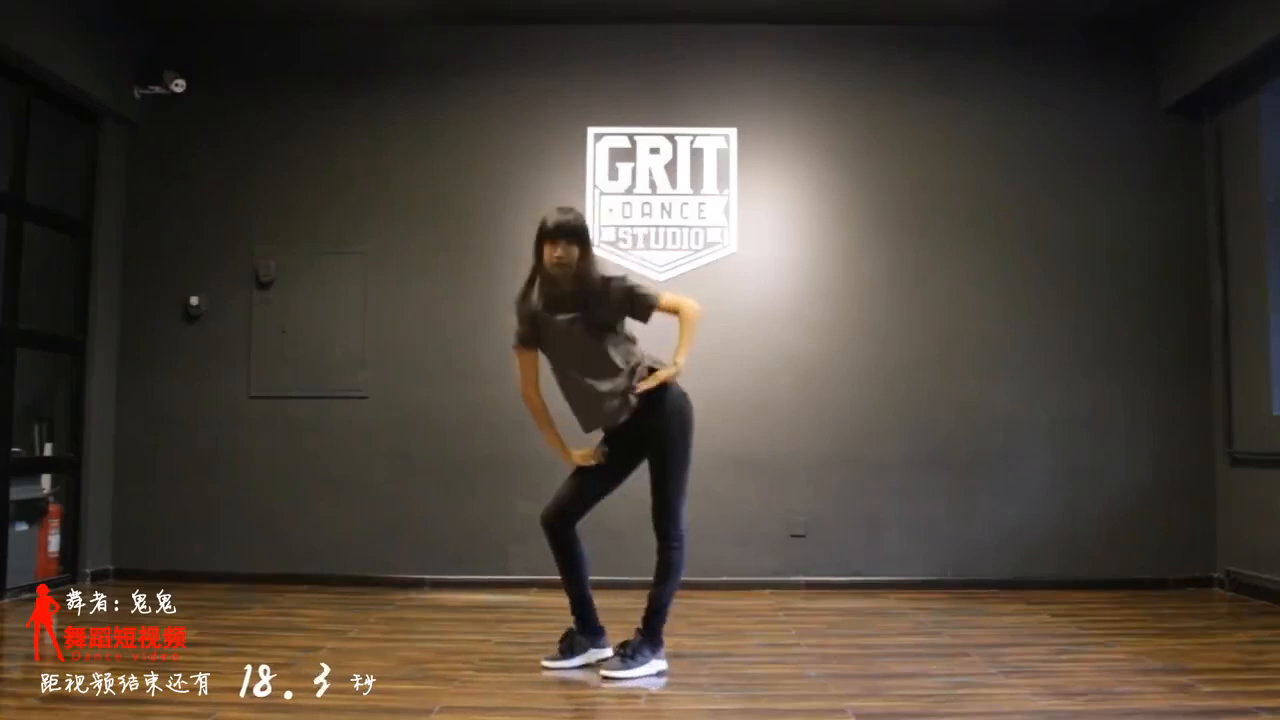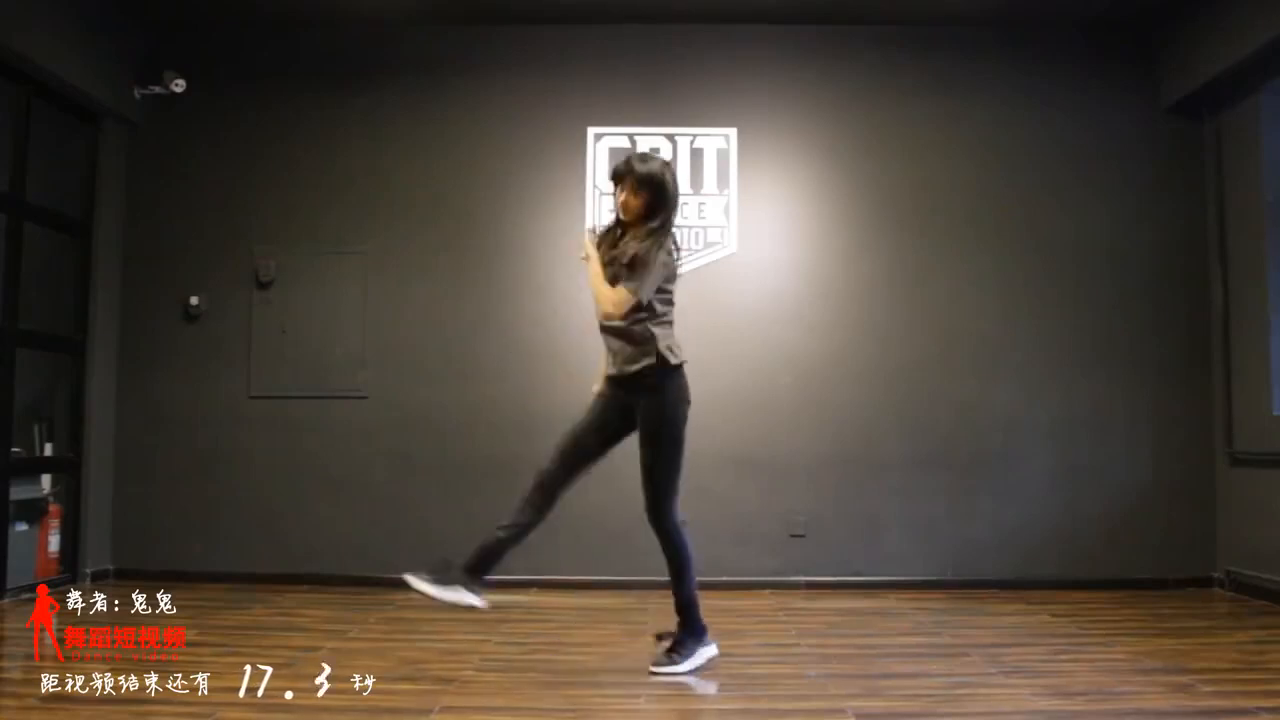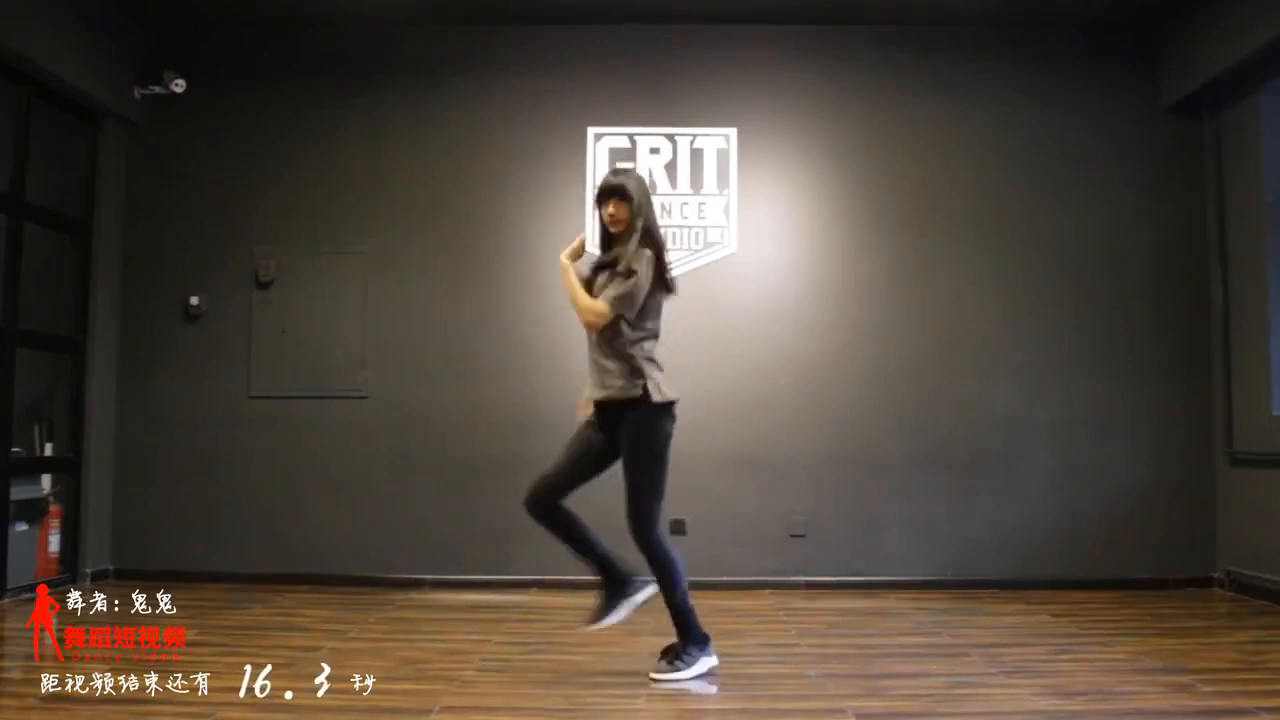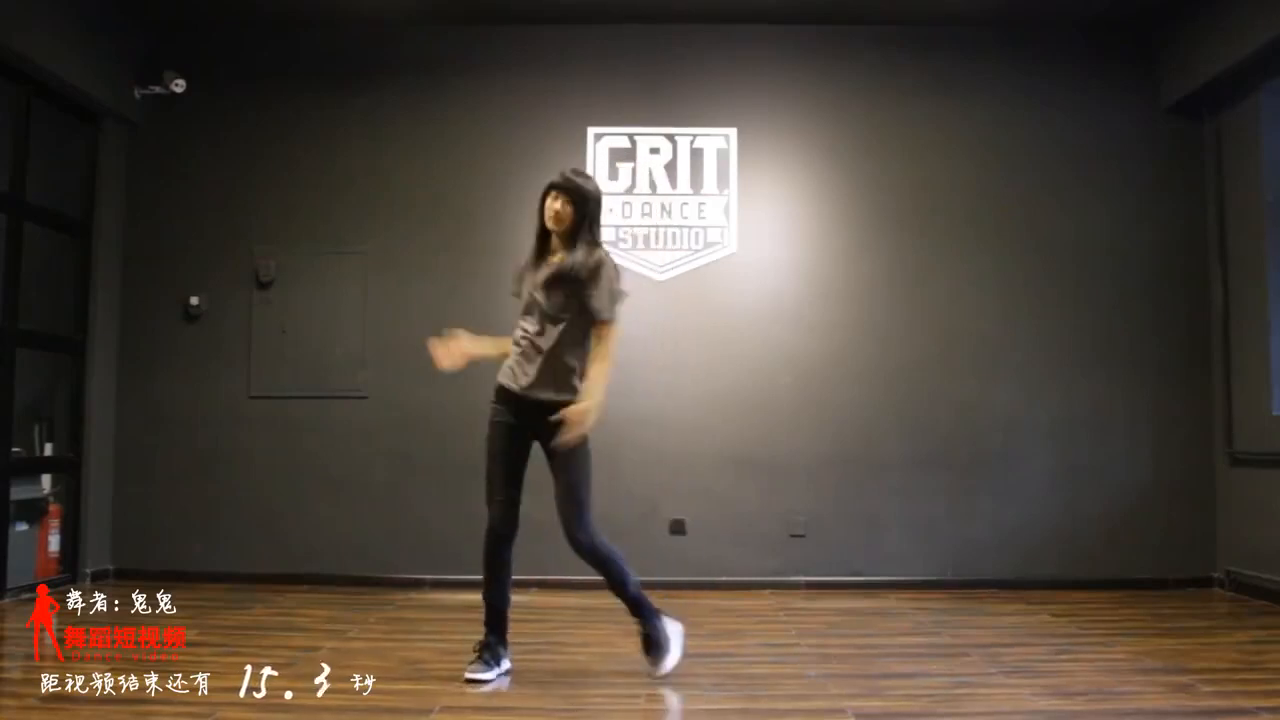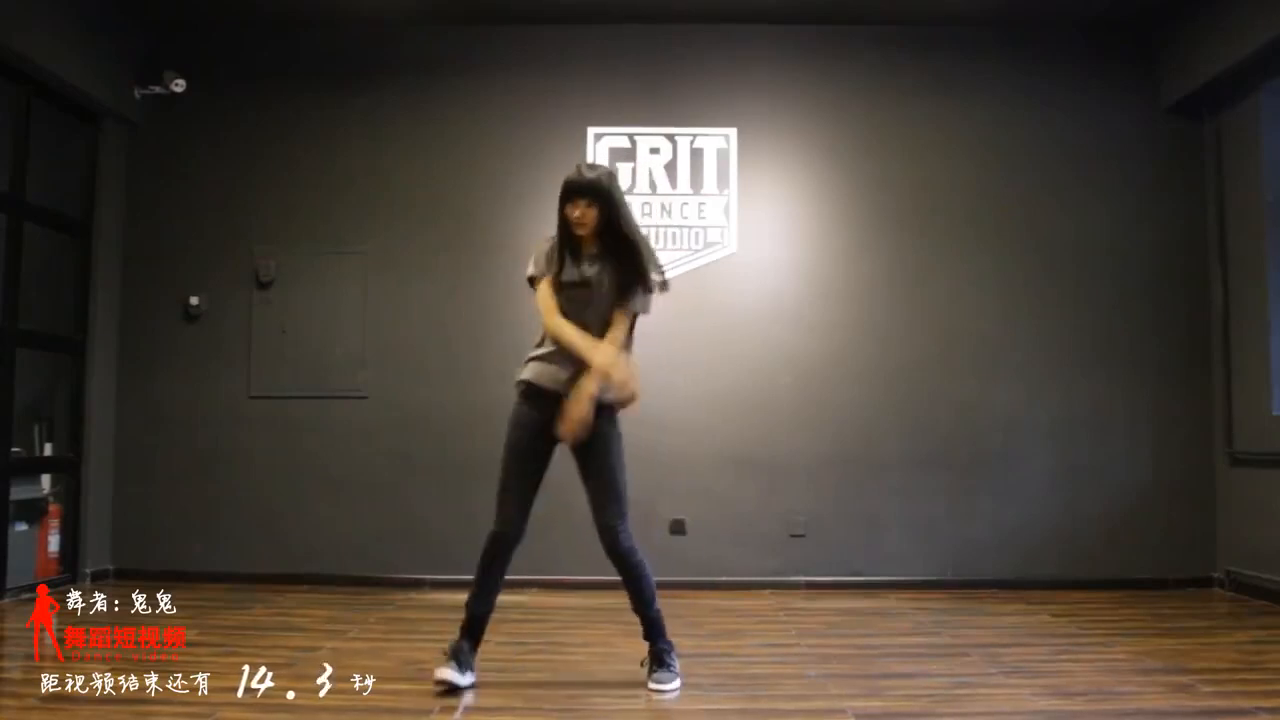
dt=1s
person 1, frame 1
left shoulder: (610, 293)
right shoulder: (532, 315)
left elbow: (687, 308)
right elbow: (530, 391)
left wrist: (676, 366)
right wrist: (565, 452)
left hip: (661, 412)
right hip: (618, 432)
left knee: (668, 530)
right knee: (556, 519)
left ankle: (650, 645)
right ankle: (589, 635)
person 1, frame 2
left shoulder: (655, 248)
right shoulder: (614, 241)
left elbow: (612, 308)
left wrist: (593, 259)
right wrist: (604, 374)
left hip: (658, 384)
right hip: (621, 385)
left knee: (660, 513)
right knee: (553, 477)
left ankle: (694, 634)
right ankle: (473, 576)
person 1, frame 3
left shoulder: (641, 259)
right shoulder: (609, 262)
left elbow: (594, 317)
left wrist: (568, 267)
right wrist: (591, 399)
left hip: (642, 406)
right hip: (609, 408)
left knee: (644, 528)
right knee: (541, 500)
left ankle: (695, 644)
right ankle: (621, 584)
person 1, frame 4
left shoulder: (594, 265)
right shoulder: (534, 265)
left elbow: (604, 344)
left wrist: (593, 399)
right wrist: (472, 349)
left hip: (561, 409)
right hip: (510, 402)
left knee: (579, 533)
right knee: (499, 528)
left ankle: (653, 621)
right ankle: (494, 645)
person 1, frame 5
left shoulder: (630, 262)
right shoulder: (551, 255)
left elbow: (617, 333)
right elbow: (552, 321)
left wrist: (586, 393)
right wrist: (605, 359)
left hip: (596, 408)
right hip: (537, 400)
left knee: (615, 535)
right knee: (506, 529)
left ankle: (660, 650)
right ankle: (465, 649)
